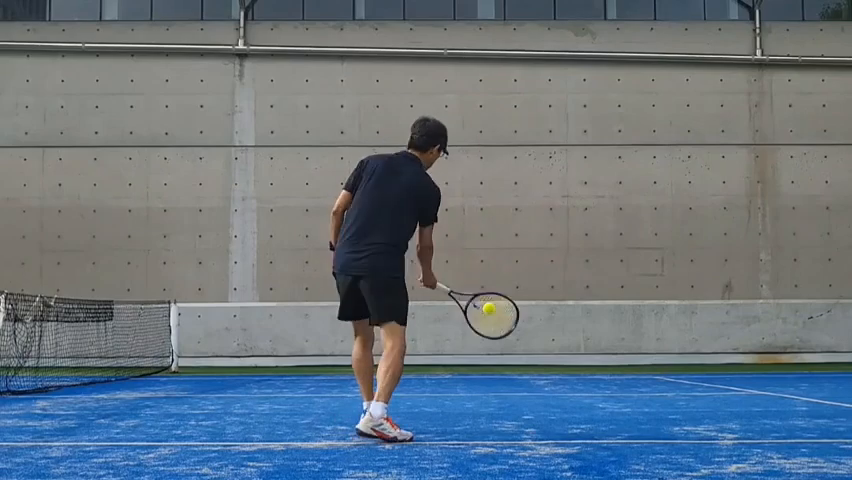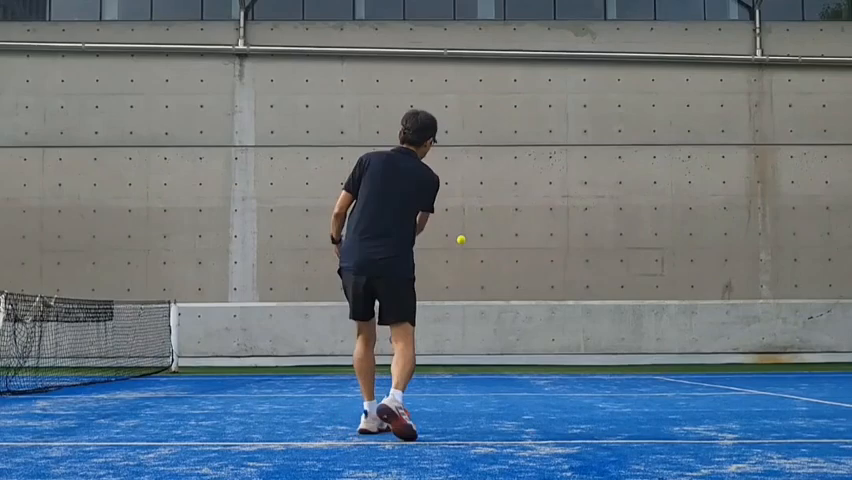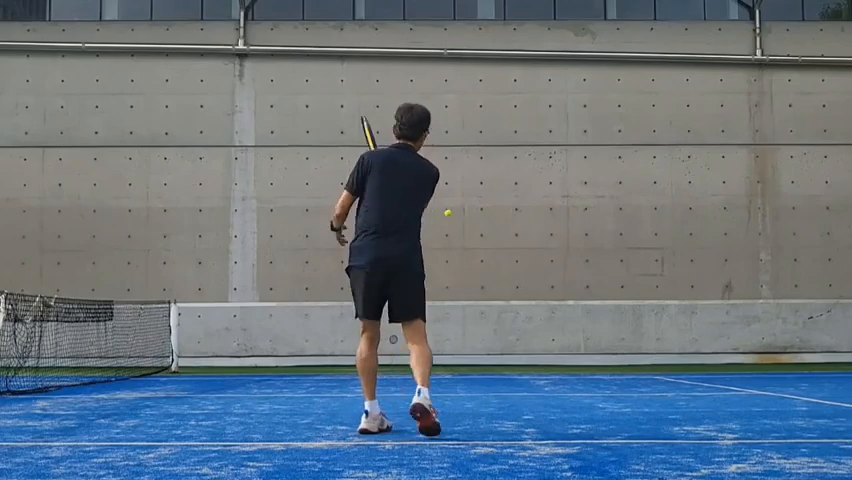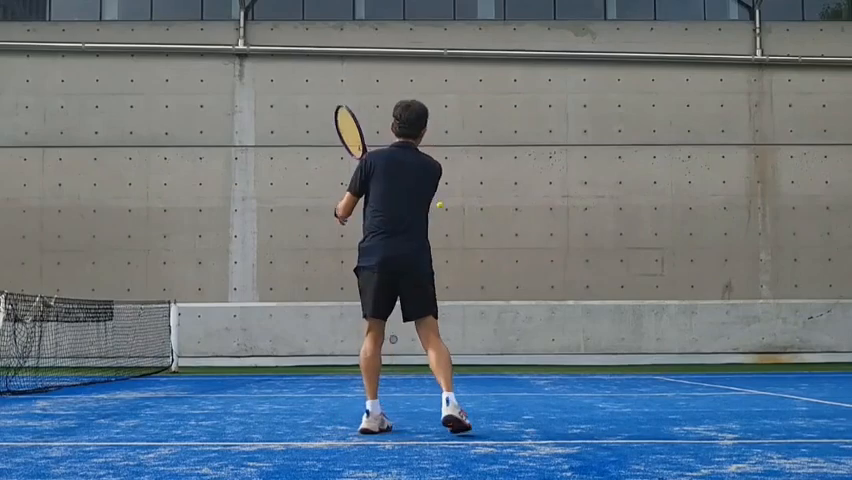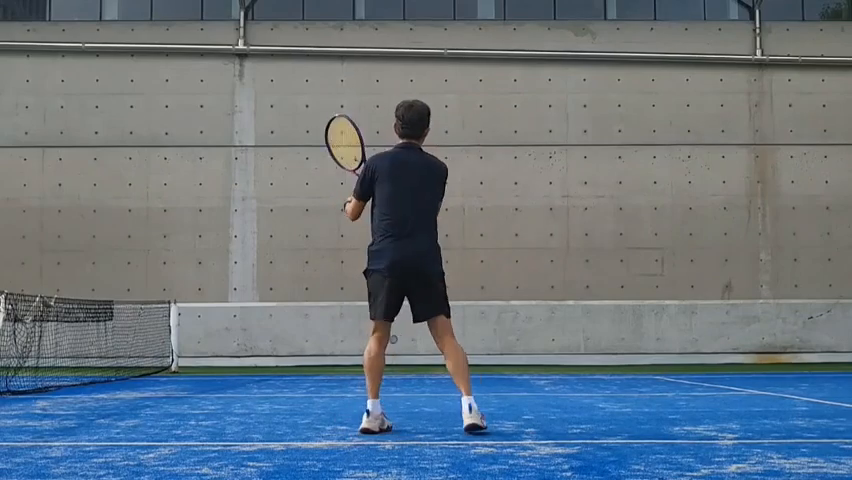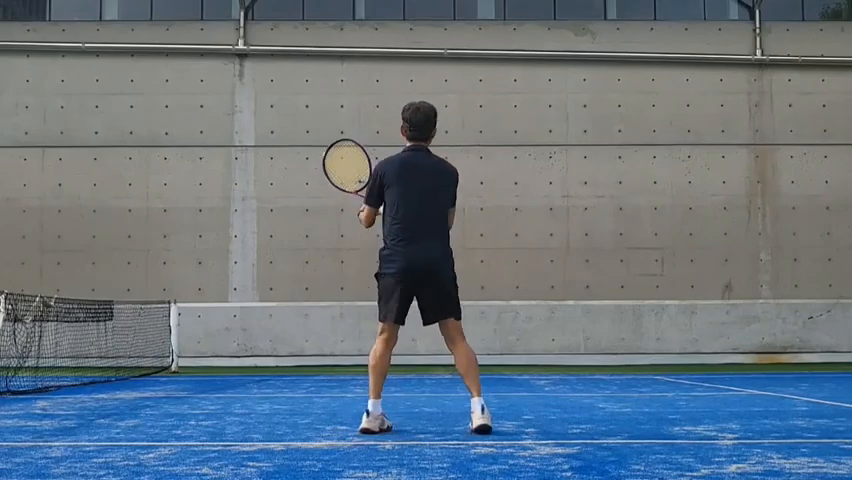
dt=0.1s
person 1, frame 1
left shoulder: (371, 163)
right shoulder: (429, 187)
left elbow: (337, 210)
right elbow: (425, 243)
left wrist: (336, 247)
right wrist: (428, 273)
left hip: (347, 263)
right hip: (385, 267)
left knee: (362, 337)
right knee: (394, 342)
left ankle: (370, 413)
right ankle: (378, 411)
person 1, frame 2
left shoulder: (369, 161)
right shoulder: (428, 178)
left elbow: (339, 210)
left wrist: (337, 240)
left hip: (355, 261)
right hip: (395, 266)
left knee: (365, 337)
right knee: (404, 342)
left ankle: (370, 413)
right ankle: (394, 401)
person 1, frame 3
left shoulder: (369, 160)
right shoulder: (429, 172)
left elbow: (342, 209)
left wrist: (337, 227)
left hip: (365, 259)
right hip: (406, 262)
left knee: (368, 335)
right knee: (417, 337)
left ankle: (371, 413)
right ankle: (423, 396)
person 1, frame 4
left shoulder: (372, 159)
right shoulder: (432, 168)
left elbow: (345, 210)
left wrist: (338, 212)
left hip: (375, 258)
right hip: (415, 261)
left knee: (374, 334)
right knee: (430, 336)
left ankle: (373, 412)
right ankle: (450, 402)
person 1, frame 5
left shoulder: (377, 163)
right shoulder: (438, 168)
left elbow: (353, 213)
left wrist: (350, 204)
left hip: (385, 261)
right hip: (426, 262)
left knee: (378, 336)
right knee: (445, 336)
left ankle: (372, 412)
right ankle: (469, 407)
person 1, frame 6
left shoulder: (385, 167)
right shoulder: (449, 172)
left elbow: (367, 220)
left wrist: (365, 209)
left hip: (396, 265)
right hip: (438, 265)
left knee: (385, 337)
right knee: (456, 339)
left ankle: (373, 412)
right ankle: (479, 408)
